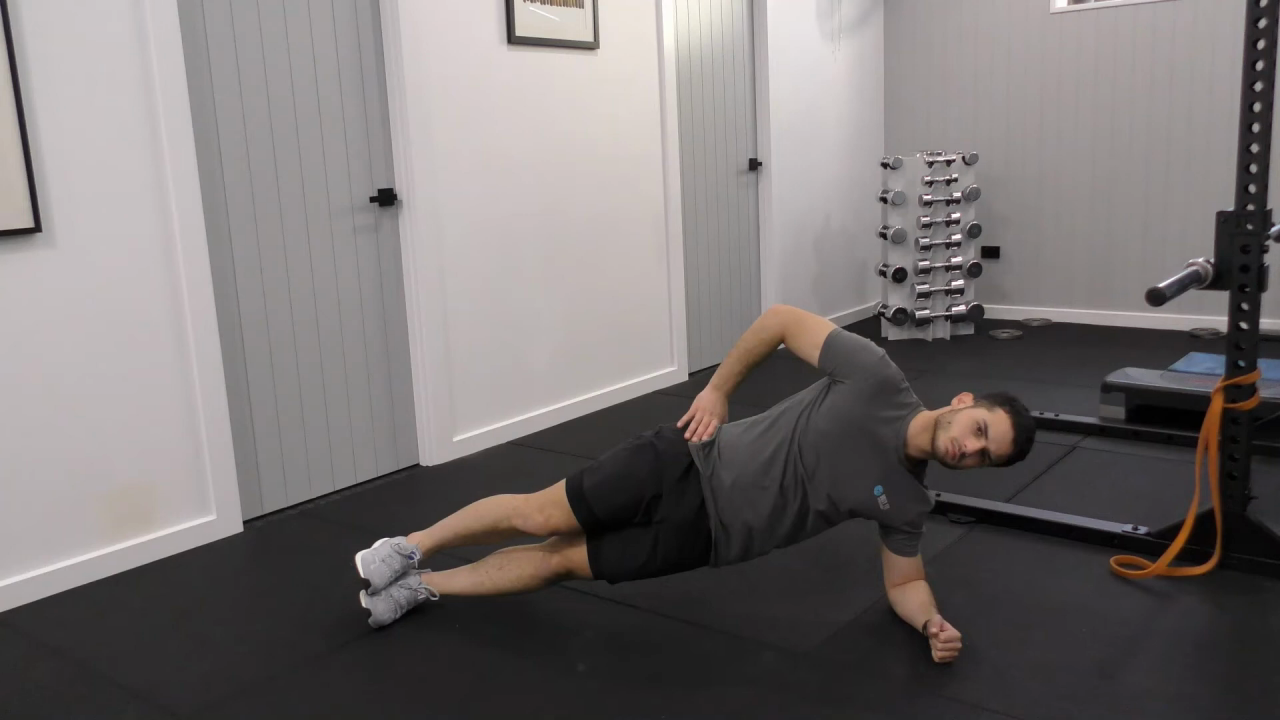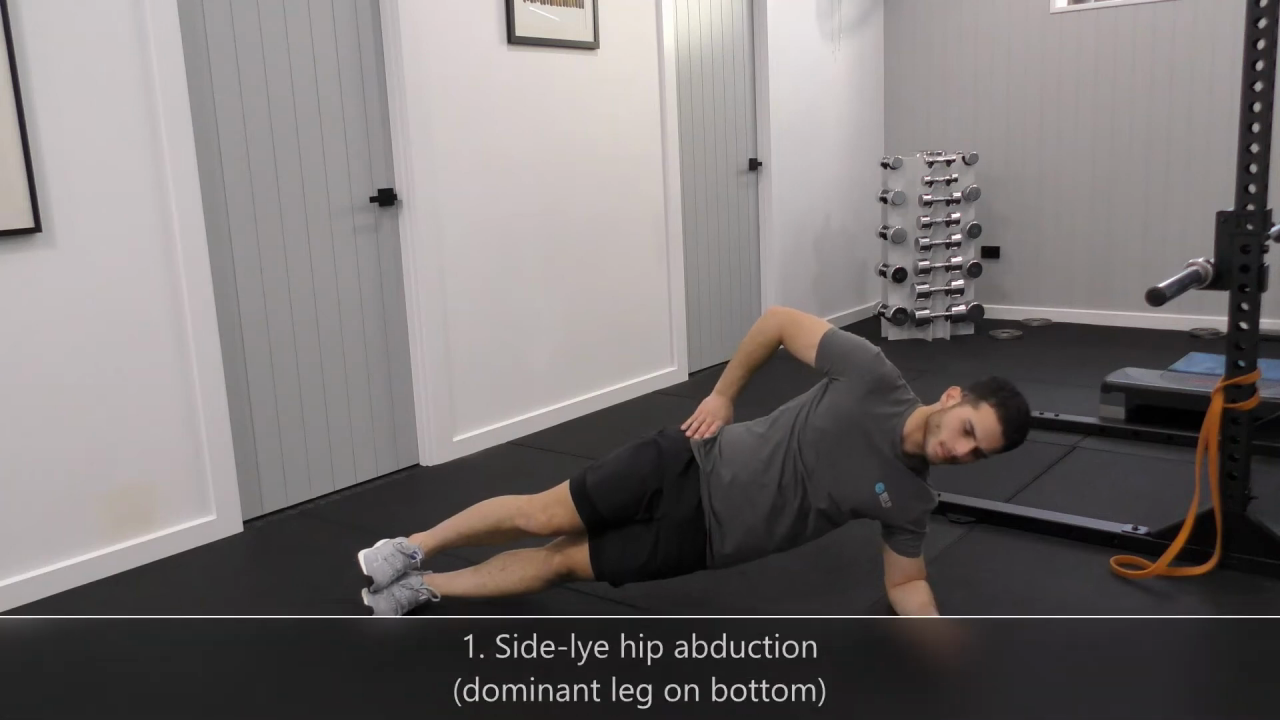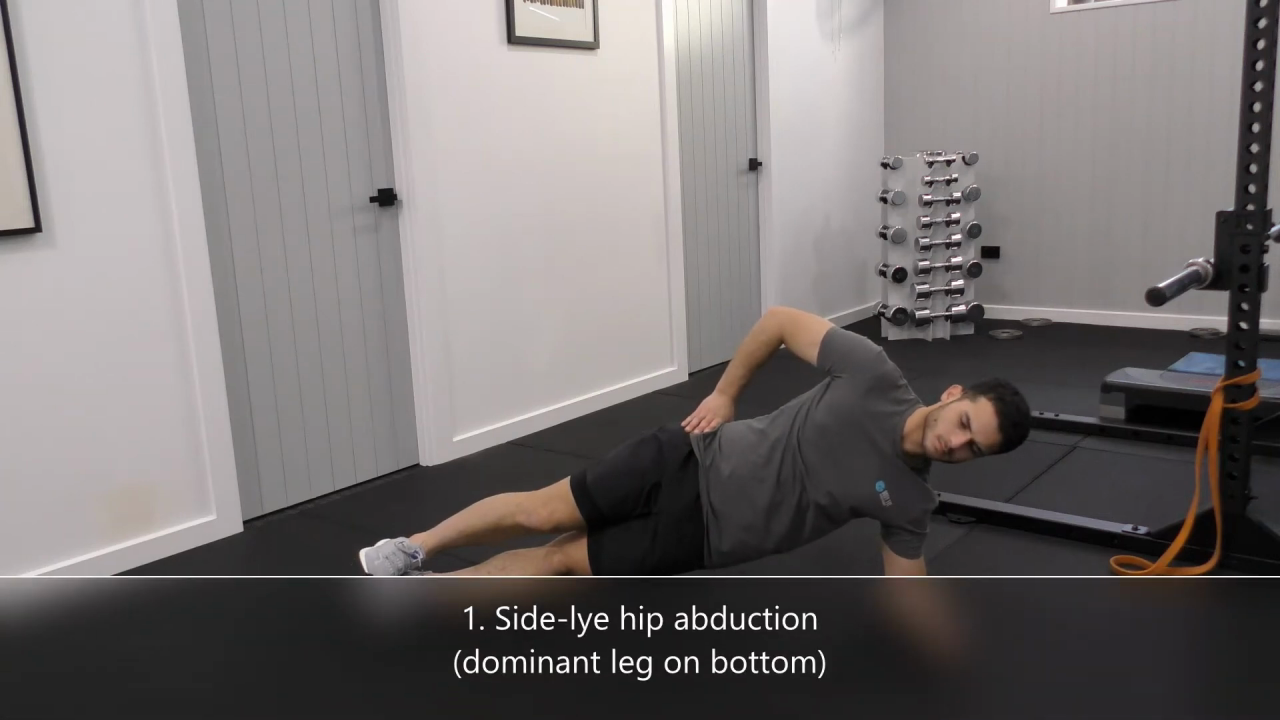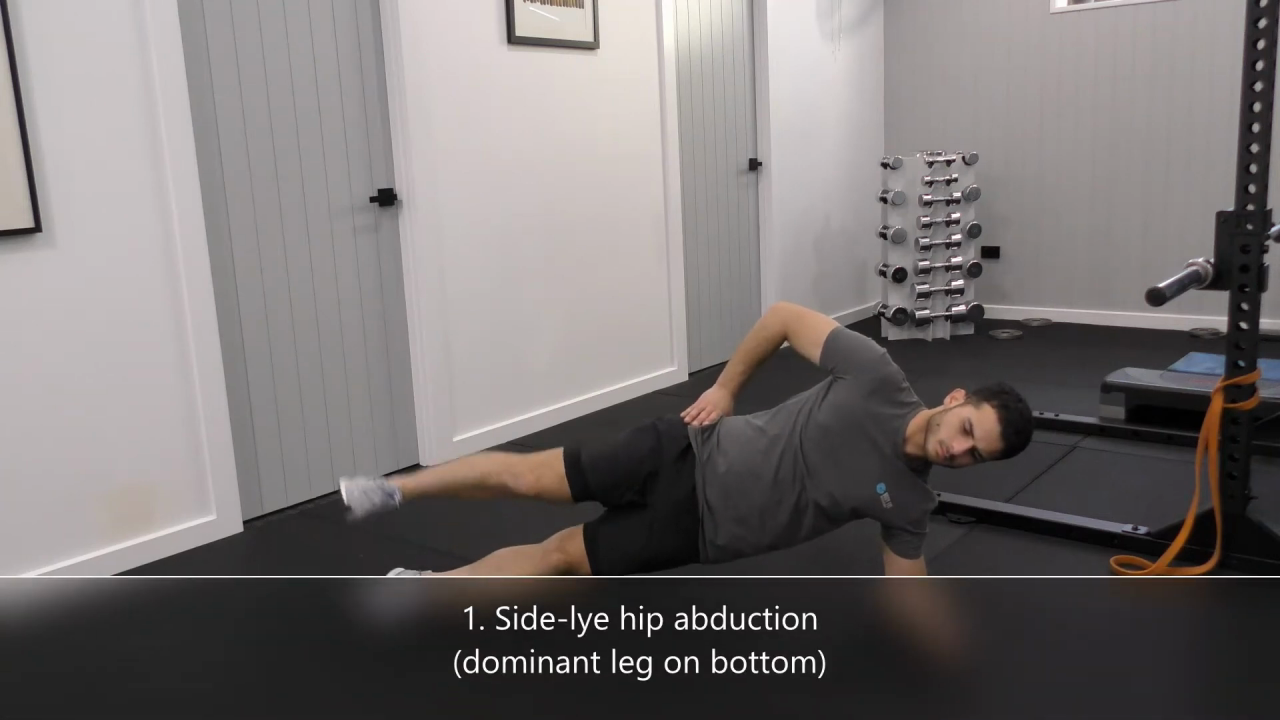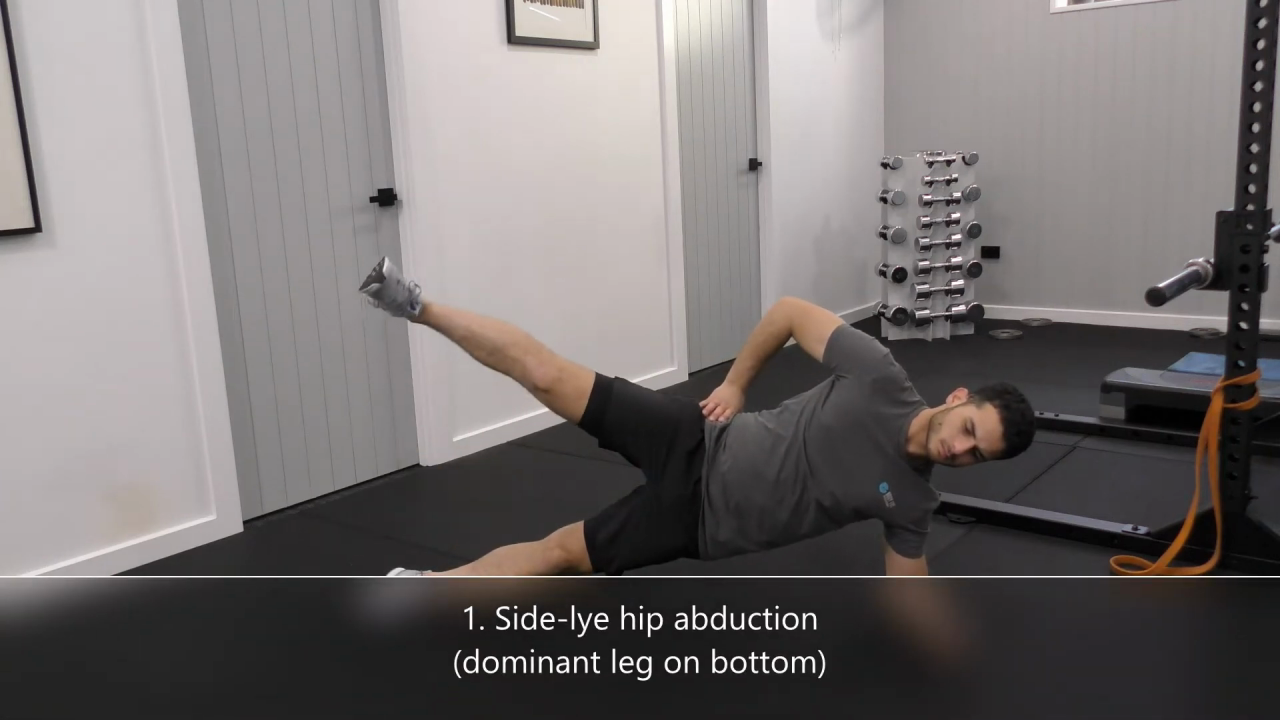
dt=0.7s
person 1, frame 1
left shoulder: (907, 501)
right shoulder: (877, 377)
left elbow: (904, 581)
right elbow: (780, 320)
left wrist: (934, 623)
right wrist: (716, 390)
left hip: (703, 535)
right hip: (691, 466)
left knee: (560, 560)
right knee: (541, 517)
left ankle: (418, 589)
right ankle: (409, 549)
person 1, frame 2
left shoulder: (910, 499)
right shoulder: (872, 376)
left elbow: (904, 581)
right elbow: (778, 320)
left wrist: (933, 617)
right wrist: (722, 395)
left hip: (703, 534)
right hip: (693, 466)
left knee: (561, 562)
right knee: (544, 518)
left ankle: (422, 590)
right ankle: (413, 548)
person 1, frame 3
left shoulder: (909, 499)
right shoulder: (873, 372)
left elbow: (904, 582)
right elbow: (779, 320)
right wrist: (723, 393)
left hip: (704, 533)
right hip: (694, 462)
left knee: (563, 558)
right knee: (543, 512)
right ankle: (412, 550)
person 1, frame 4
left shoulder: (910, 500)
right shoulder: (878, 377)
right elbow: (785, 315)
right wrist: (725, 387)
left hip: (700, 527)
right hip: (695, 456)
left knee: (562, 555)
right knee: (530, 475)
right ankle: (396, 491)
person 1, frame 5
left shoulder: (912, 499)
right shoulder: (879, 375)
left elbow: (907, 584)
right elbow: (790, 310)
right wrist: (734, 385)
left hip: (701, 521)
right hip: (697, 446)
left knee: (561, 552)
right knee: (545, 371)
right ankle: (418, 305)
